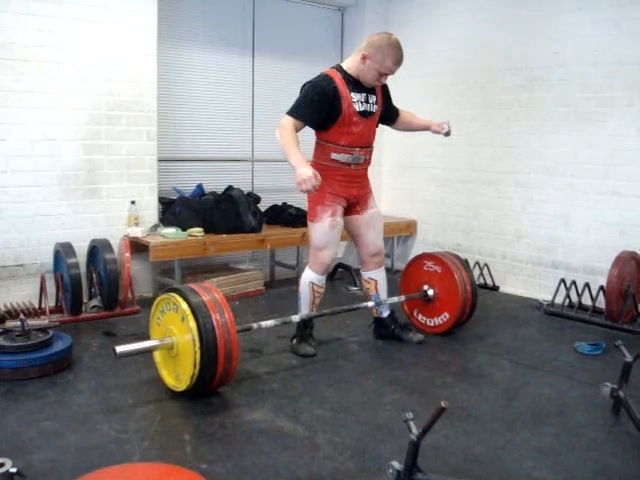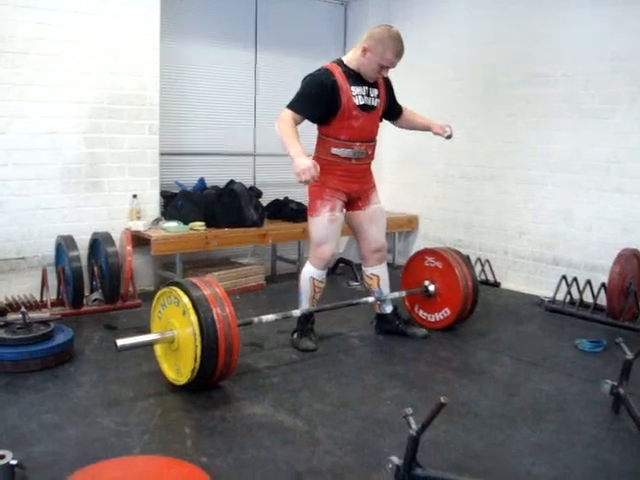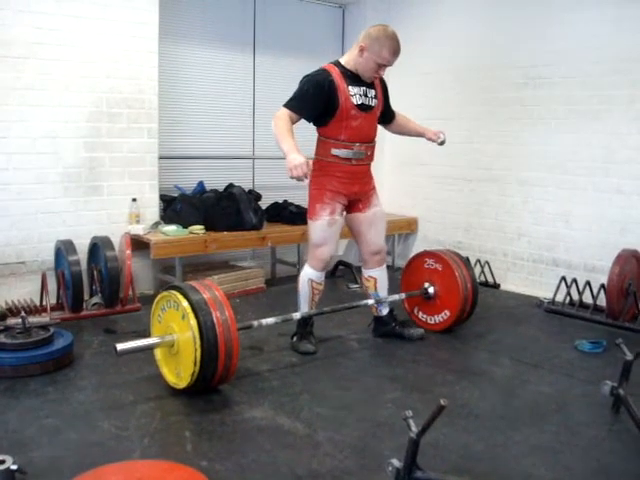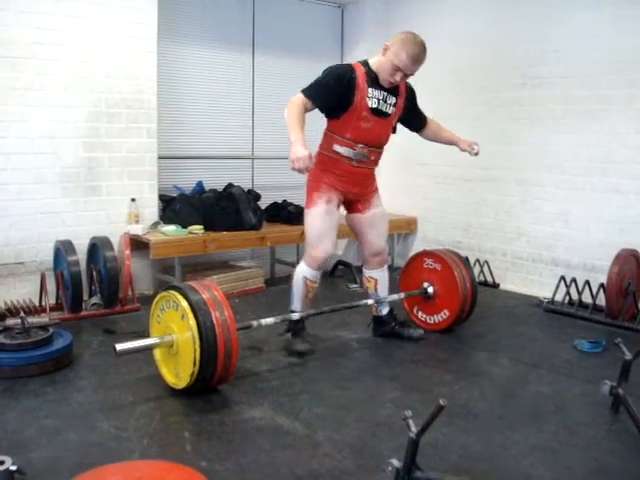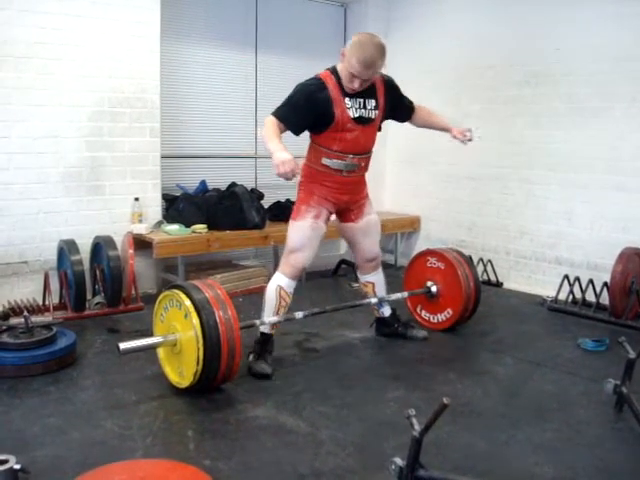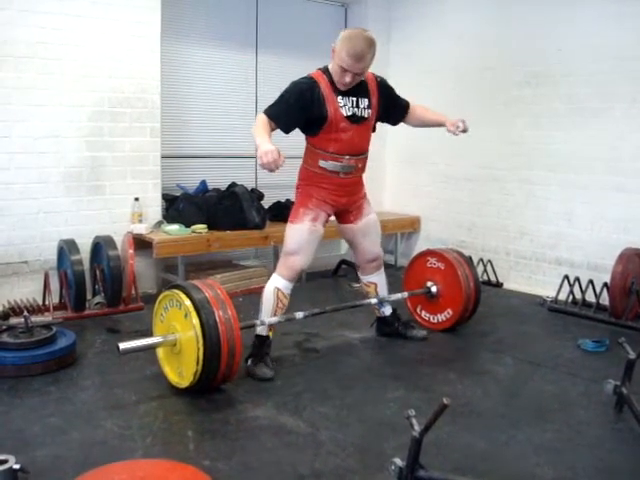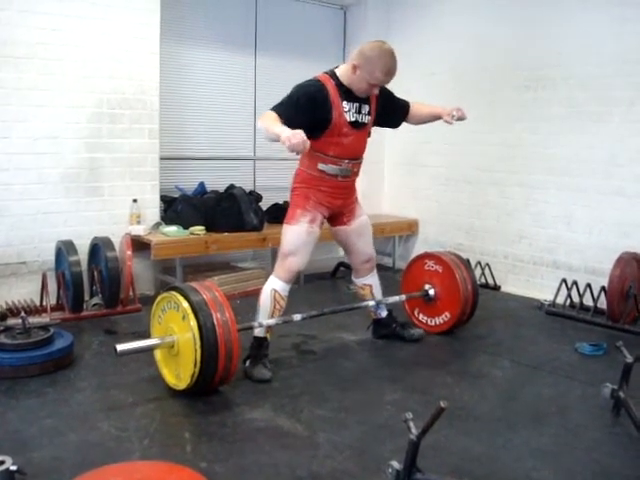
dt=0.7s
person 1, frame 1
left shoulder: (377, 90)
right shoulder: (324, 86)
left elbow: (394, 118)
right elbow: (286, 128)
left wrist: (430, 125)
right wrist: (299, 166)
left hip: (360, 185)
right hip: (327, 186)
left knee: (375, 254)
right knee: (321, 260)
left ankle: (384, 320)
right ankle: (303, 330)
person 1, frame 2
left shoulder: (381, 84)
right shoulder: (325, 80)
left elbow: (397, 114)
right elbow: (285, 120)
left wrist: (431, 125)
right wrist: (298, 156)
left hip: (364, 181)
right hip: (328, 181)
left knee: (377, 250)
right knee: (322, 255)
left ankle: (387, 316)
right ankle: (304, 325)
person 1, frame 3
left shoulder: (377, 85)
right shoulder: (323, 80)
left elbow: (389, 119)
right elbow: (282, 118)
left wrist: (424, 131)
right wrist: (292, 153)
left hip: (363, 182)
right hip: (329, 182)
left knee: (376, 252)
right knee: (320, 257)
left ankle: (384, 319)
right ankle: (302, 327)
person 1, frame 4
left shoulder: (403, 93)
right shoulder: (343, 76)
left elbow: (423, 126)
right elbow: (296, 105)
left wrist: (458, 141)
right wrist: (298, 143)
left hip: (365, 183)
right hip: (328, 178)
left knee: (377, 253)
right knee: (318, 253)
left ankle: (383, 320)
right ankle: (296, 325)
person 1, frame 5
left shoulder: (384, 88)
right shoulder: (315, 90)
left elbow: (411, 112)
right elbow: (271, 125)
left wrist: (449, 128)
right wrist: (279, 152)
left hip: (356, 190)
right hip: (318, 188)
left knee: (370, 258)
right knee: (293, 263)
left ankle: (386, 320)
right ankle: (263, 343)
person 1, frame 6
left shoulder: (376, 88)
right shoulder: (308, 89)
left elbow: (407, 112)
right elbow: (263, 121)
left wrist: (444, 120)
right wrist: (265, 144)
left hip: (354, 191)
right hip: (315, 191)
left knee: (372, 258)
right knee: (290, 266)
left ankle: (387, 320)
right ankle: (260, 346)
person 1, frame 7
left shoulder: (375, 95)
right shoulder: (315, 91)
left elbow: (408, 112)
right elbow: (266, 120)
left wrist: (441, 112)
right wrist: (285, 132)
left hip: (346, 195)
right hip: (311, 193)
left knee: (366, 260)
right knee: (288, 267)
left ankle: (383, 321)
right ankle: (257, 349)
